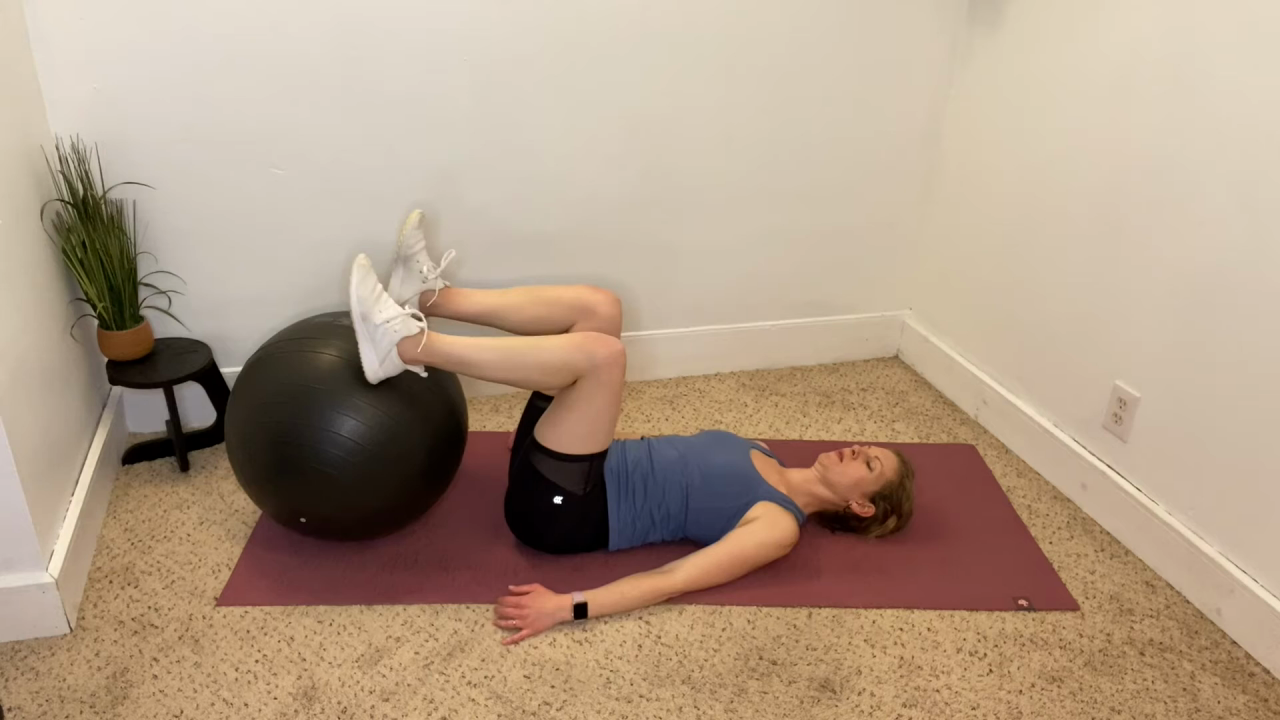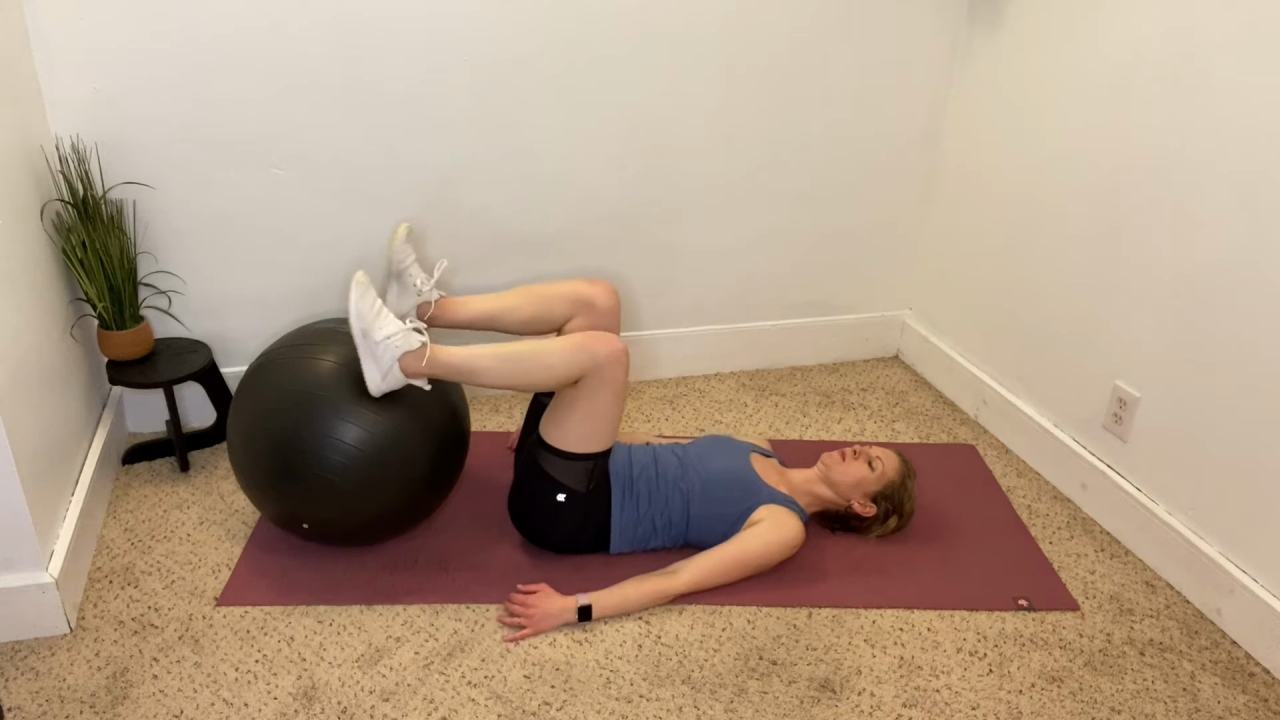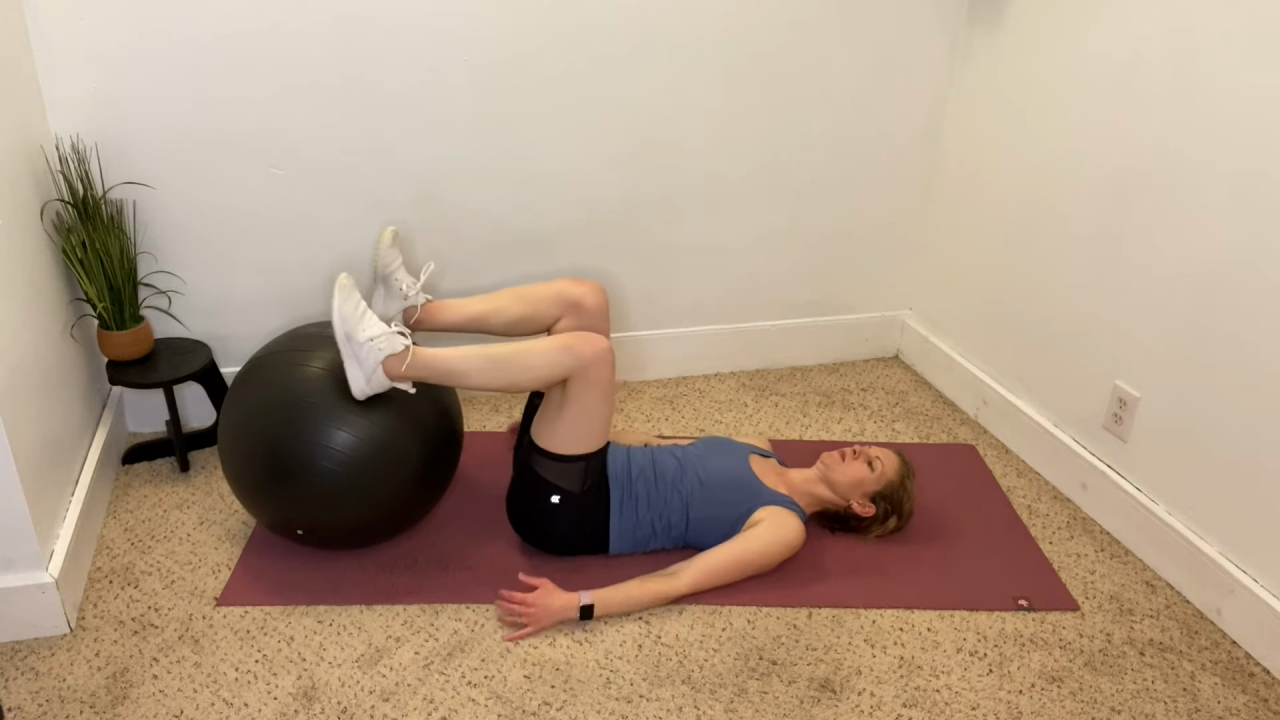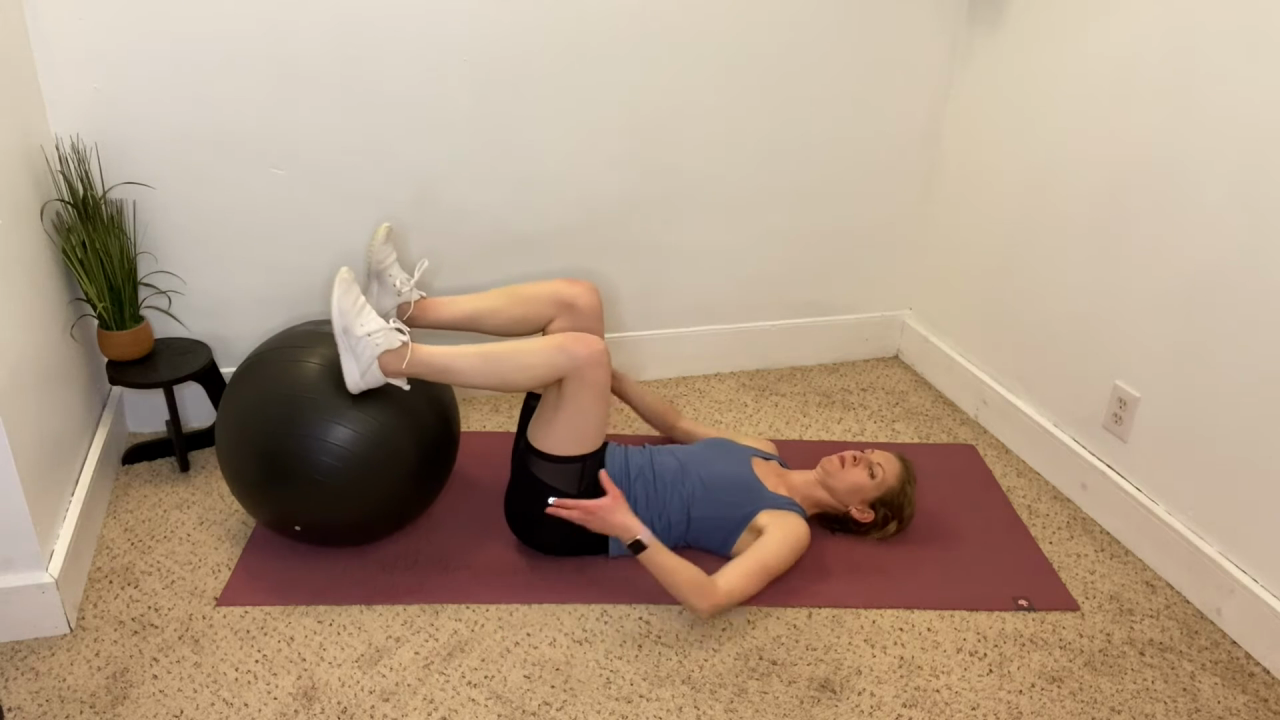
dt=0.3s
person 1, frame 1
left shoulder: (780, 525)
right shoulder: (759, 453)
left elbow: (675, 580)
left wrist: (568, 606)
right wrist: (565, 424)
left hip: (562, 509)
right hip: (585, 471)
left knee: (601, 350)
right knee: (599, 308)
left ankle: (406, 346)
right ankle: (427, 297)
person 1, frame 2
left shoulder: (784, 527)
right shoulder: (760, 454)
left elbow: (680, 579)
left wrist: (574, 608)
right wrist: (559, 428)
left hip: (569, 509)
right hip: (580, 470)
left knee: (603, 350)
right knee: (595, 299)
left ankle: (408, 360)
right ankle: (424, 307)
person 1, frame 3
left shoulder: (785, 528)
right shoulder: (760, 451)
left elbow: (678, 581)
left wrist: (575, 605)
right wrist: (554, 423)
left hip: (569, 509)
right hip: (595, 470)
left knee: (586, 350)
right knee: (582, 297)
left ankle: (393, 364)
right ankle: (413, 313)
person 1, frame 4
left shoulder: (790, 529)
right shoulder: (761, 450)
left elbow: (708, 597)
right elbow: (682, 426)
left wrist: (632, 532)
right wrist: (614, 381)
left hip: (561, 502)
right hip: (597, 474)
left knee: (581, 352)
right knee: (576, 300)
left ankle: (389, 359)
right ankle: (406, 307)
